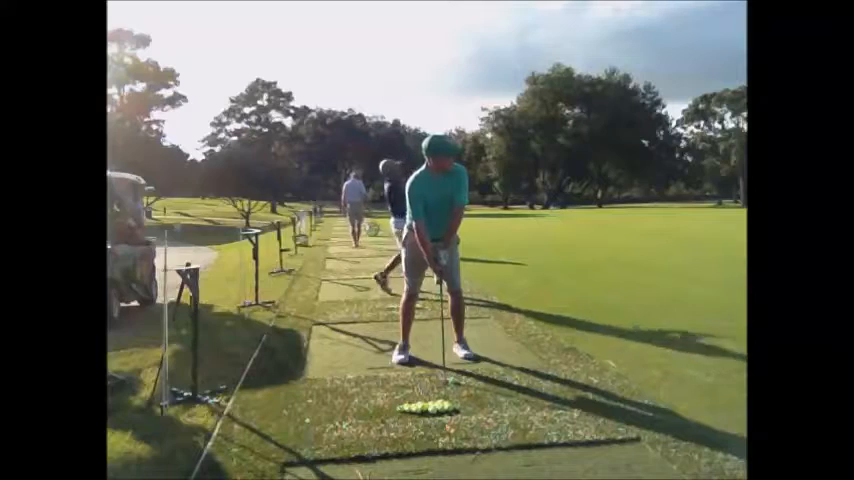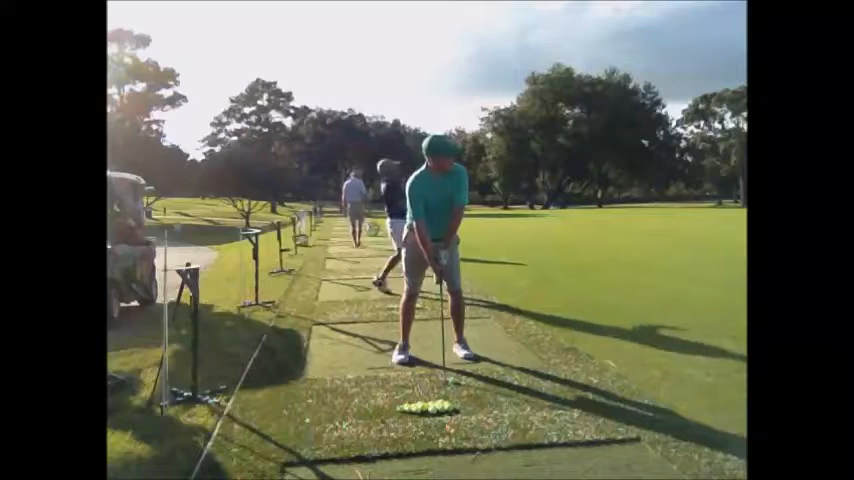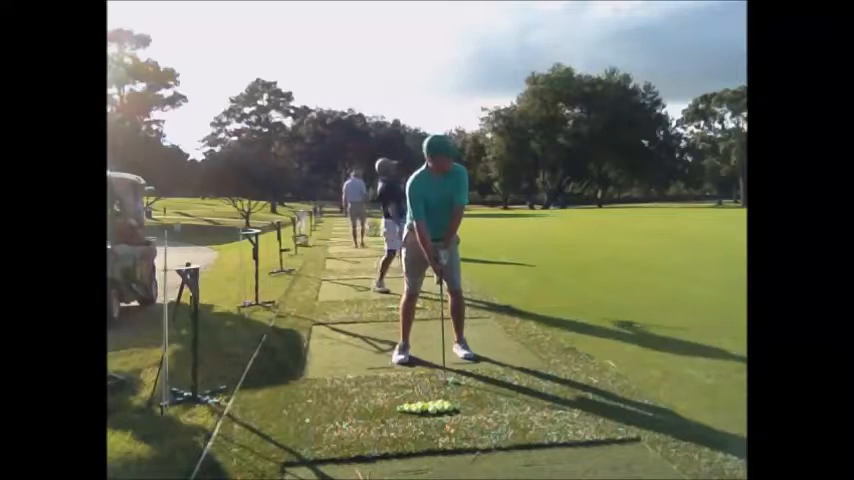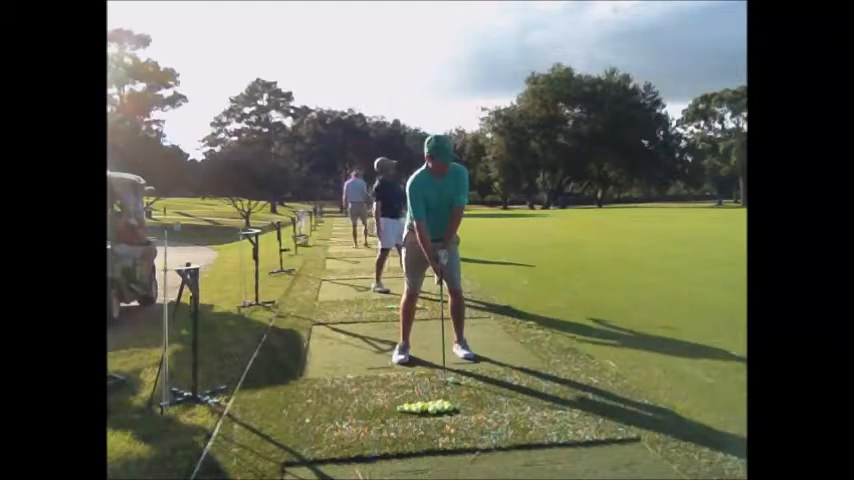
dt=0.1s
person 1, frame 1
left shoulder: (459, 173)
right shoulder: (415, 184)
left elbow: (458, 212)
right elbow: (419, 226)
left wrist: (444, 247)
right wrist: (431, 261)
left hip: (447, 239)
right hip: (417, 240)
left knee: (456, 291)
right knee: (411, 292)
left ankle: (460, 341)
right ankle: (403, 344)
person 1, frame 2
left shoulder: (459, 173)
right shoulder: (415, 183)
left elbow: (458, 212)
right elbow: (420, 226)
left wrist: (445, 247)
right wrist: (431, 261)
left hip: (447, 240)
right hip: (417, 240)
left knee: (456, 291)
right knee: (411, 292)
left ankle: (460, 341)
right ankle: (403, 344)
person 1, frame 3
left shoulder: (459, 173)
right shoulder: (415, 183)
left elbow: (458, 212)
right elbow: (420, 226)
left wrist: (444, 247)
right wrist: (431, 261)
left hip: (447, 239)
right hip: (417, 240)
left knee: (456, 291)
right knee: (411, 292)
left ankle: (460, 341)
right ankle: (403, 344)
person 1, frame 4
left shoulder: (459, 173)
right shoulder: (415, 183)
left elbow: (457, 212)
right elbow: (420, 226)
left wrist: (444, 247)
right wrist: (432, 261)
left hip: (447, 240)
right hip: (417, 240)
left knee: (456, 291)
right knee: (411, 292)
left ankle: (459, 341)
right ankle: (403, 344)
person 2, frame 1
left shoulder: (393, 183)
right shoulder: (393, 186)
right elbow: (407, 201)
left hip: (402, 219)
right hip: (401, 221)
right ankle: (383, 274)
person 2, frame 2
left shoulder: (393, 184)
right shoulder: (389, 187)
right elbow: (401, 204)
left hip: (402, 220)
right hip: (396, 221)
right knee: (401, 253)
right ankle: (380, 279)
person 2, frame 3
left shoulder: (392, 183)
right shoulder: (385, 187)
left elbow: (401, 202)
right elbow: (391, 207)
right wrist: (399, 225)
left hip: (399, 221)
right hip: (392, 222)
right knee: (391, 253)
right ankle: (379, 283)
person 2, frame 4
left shoulder: (392, 183)
right shoulder: (380, 186)
left elbow: (401, 199)
right elbow: (376, 207)
right wrist: (377, 226)
left hip: (397, 220)
right hip: (386, 221)
left knee: (402, 250)
right knee: (384, 252)
right ankle: (377, 283)
